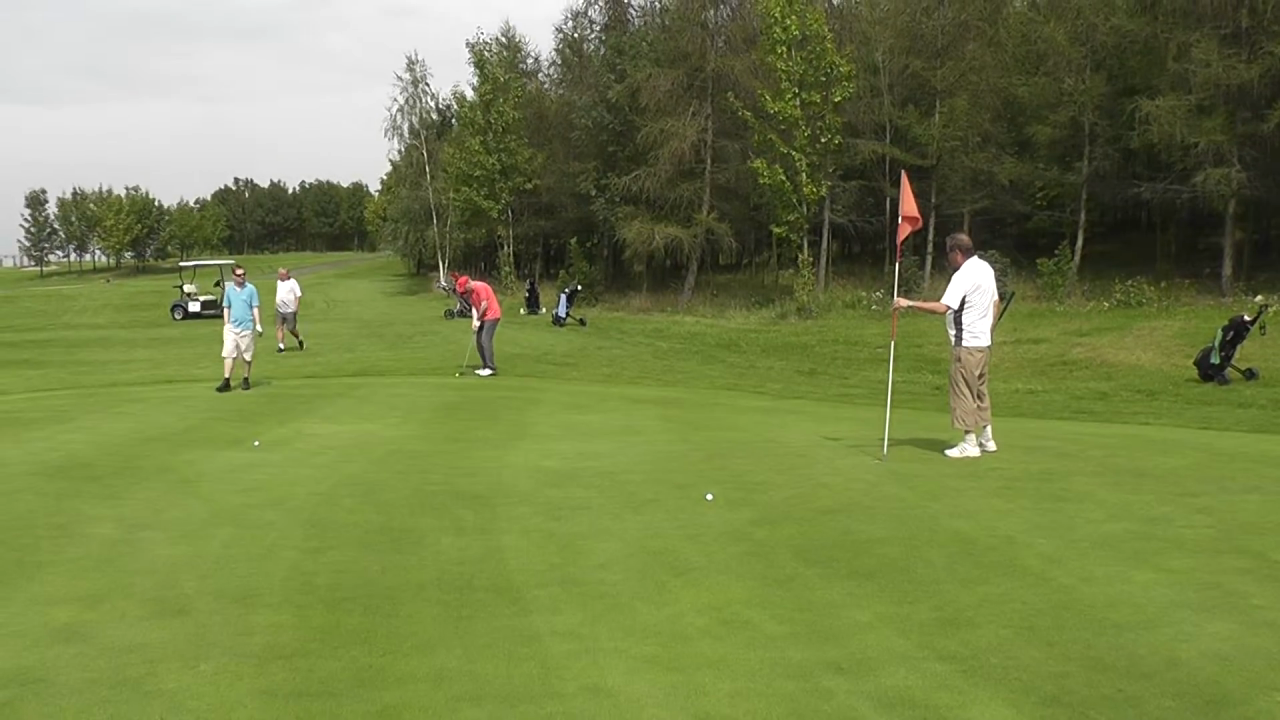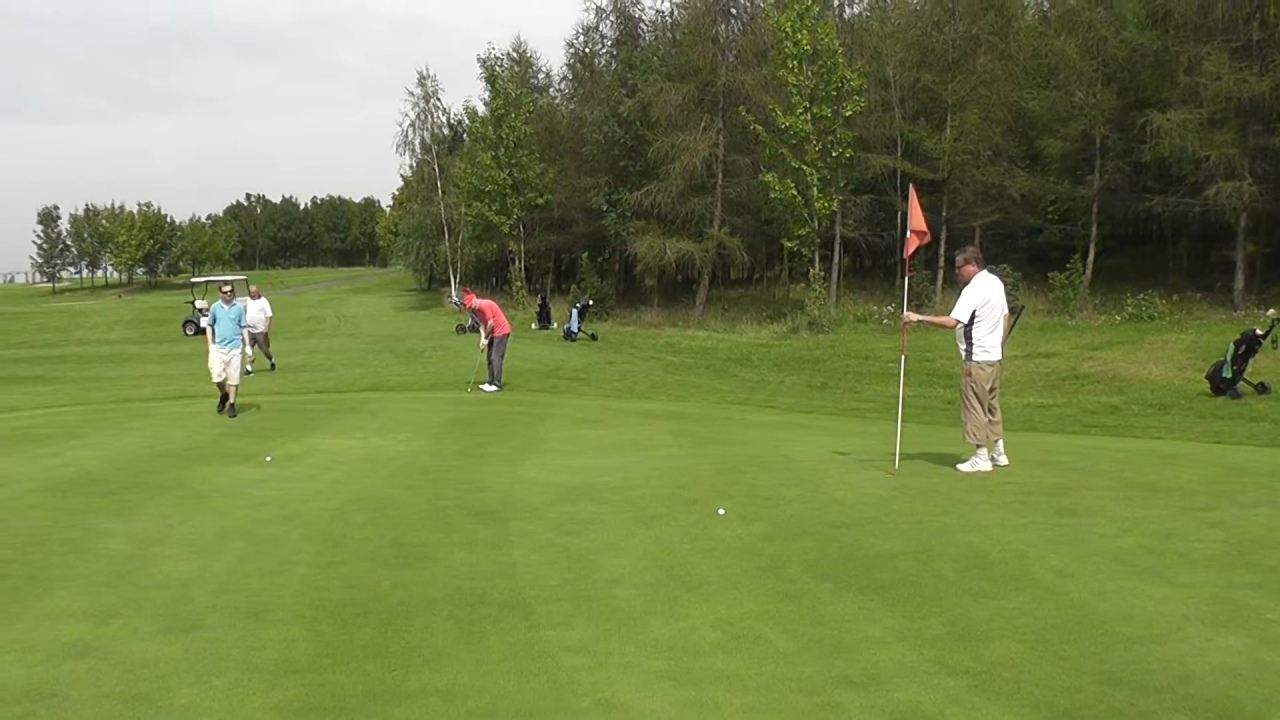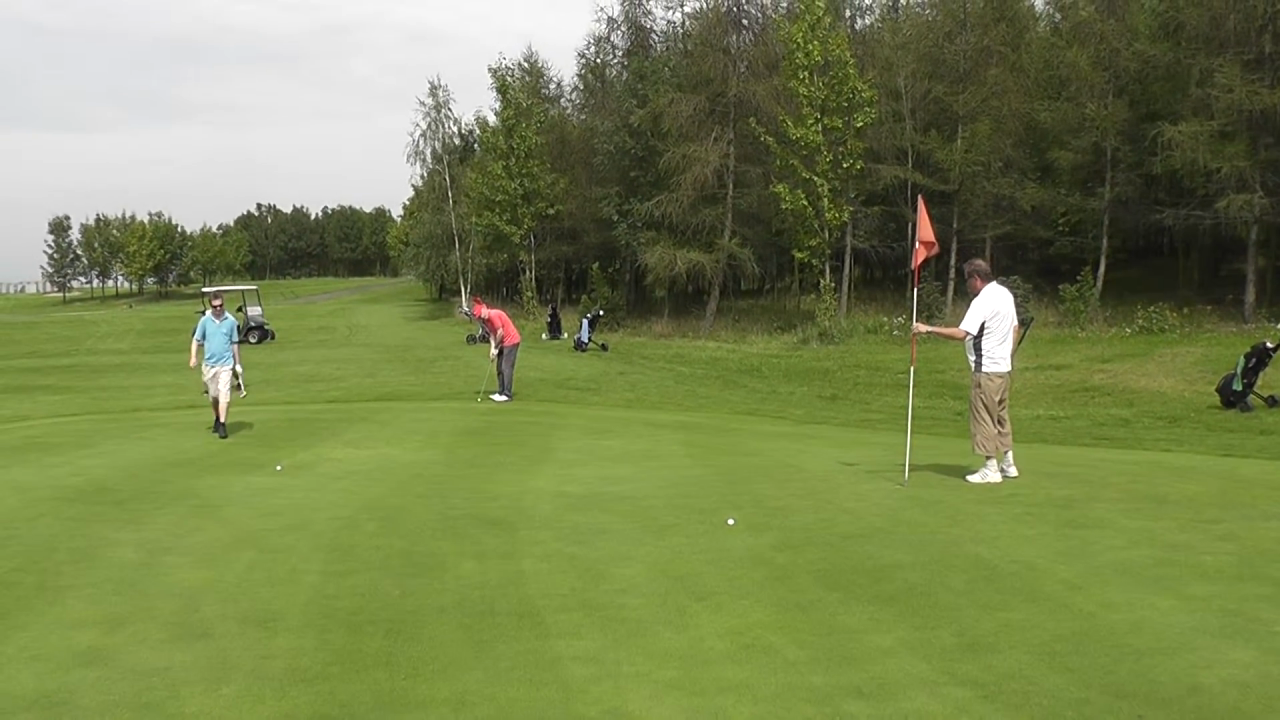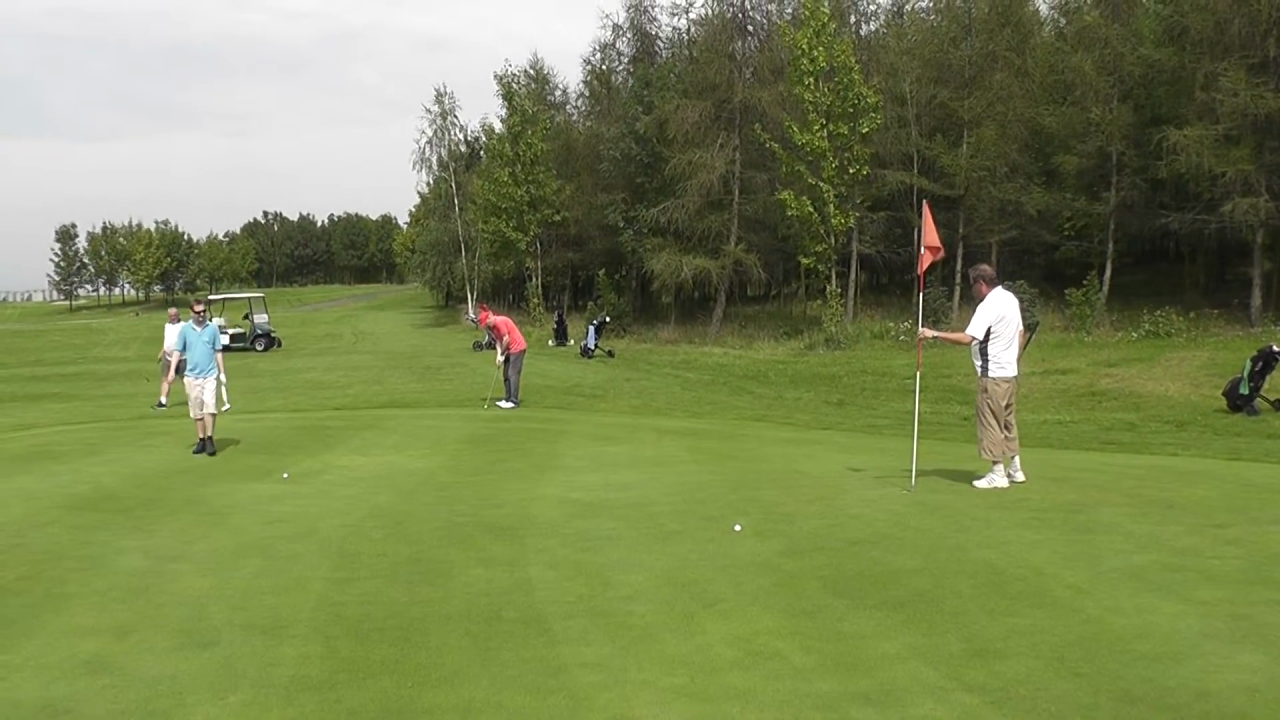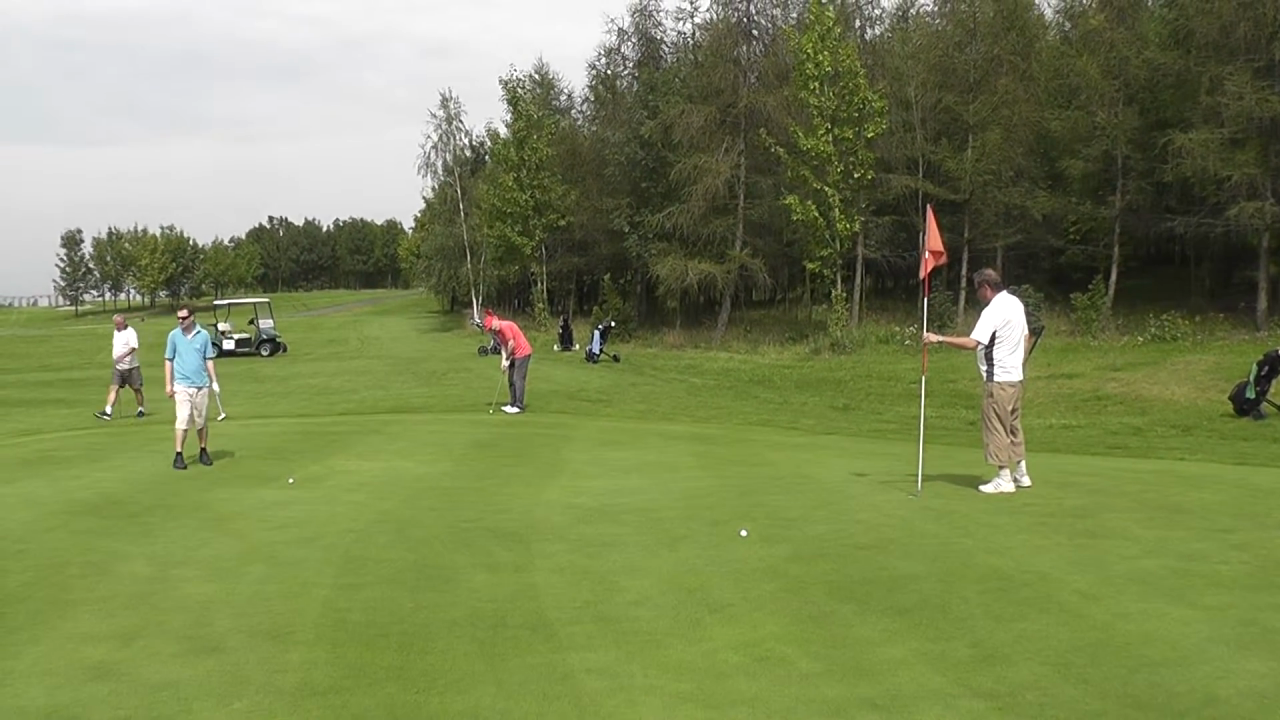
dt=1s
person 1, frame 1
left shoulder: (964, 276)
right shoulder: (985, 268)
left elbow: (942, 307)
right elbow: (995, 302)
left wrist: (910, 304)
left hip: (966, 344)
right hip: (983, 341)
left knee: (963, 392)
right knee: (980, 391)
left ankle: (970, 443)
right ankle: (986, 438)
person 1, frame 2
left shoulder: (974, 289)
right shoulder: (995, 282)
left elbow: (952, 322)
right elbow: (1005, 316)
left wrist: (920, 318)
left hip: (977, 358)
right hip: (993, 356)
left knee: (974, 406)
right knee: (991, 405)
left ankle: (982, 457)
right ankle: (998, 452)
person 1, frame 3
left shoulder: (983, 301)
right shoulder: (1005, 294)
left elbow: (961, 333)
right elbow: (1014, 328)
left wrist: (929, 329)
left hip: (986, 369)
right hip: (1003, 367)
left knee: (984, 418)
right knee: (1000, 416)
left ankle: (991, 469)
right ankle: (1007, 463)
person 1, frame 4
left shoulder: (988, 306)
right shoulder: (1010, 299)
left elbow: (967, 338)
right elbow: (1020, 333)
left wrist: (935, 334)
left hip: (993, 374)
right hip: (1009, 372)
left knee: (990, 423)
right knee: (1007, 421)
left ankle: (998, 473)
right ankle: (1015, 468)
person 1, frame 5
left shoulder: (993, 310)
right shoulder: (1015, 303)
left elbow: (972, 342)
right elbow: (1025, 337)
left wrist: (939, 339)
left hip: (998, 379)
right hip: (1015, 376)
left knee: (996, 427)
right knee: (1013, 425)
left ankle: (1004, 478)
right ankle: (1021, 473)
